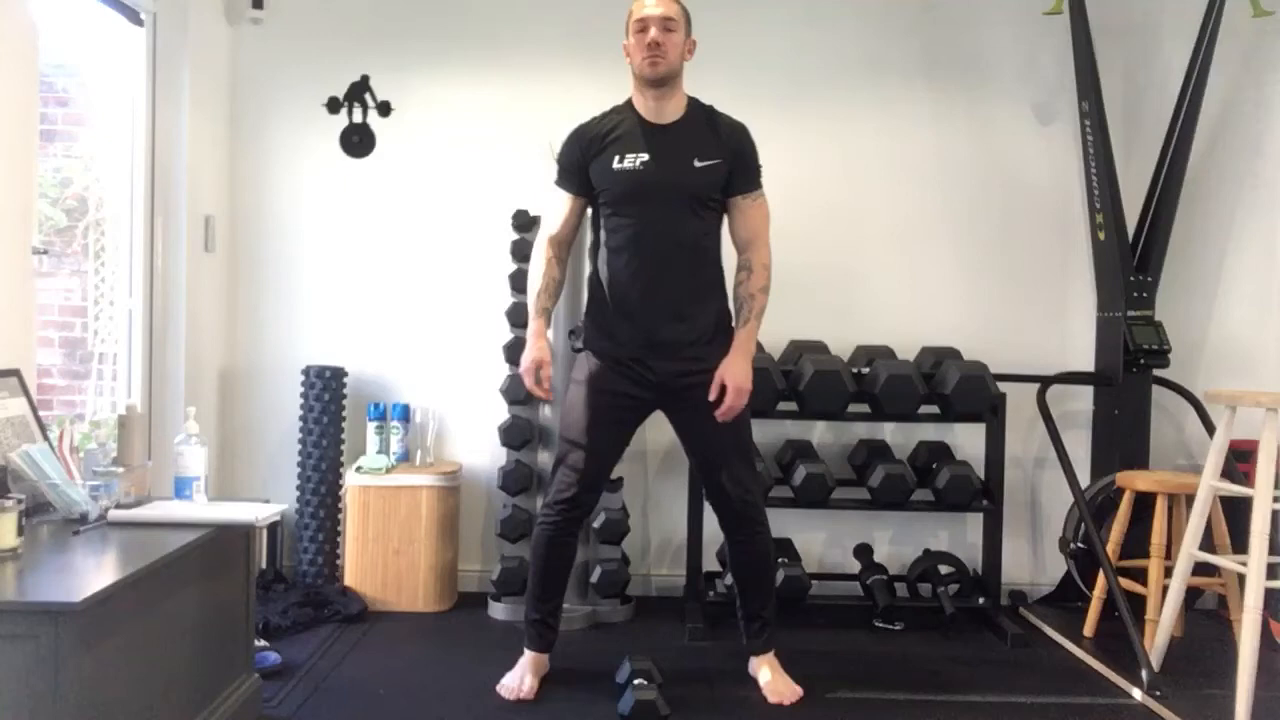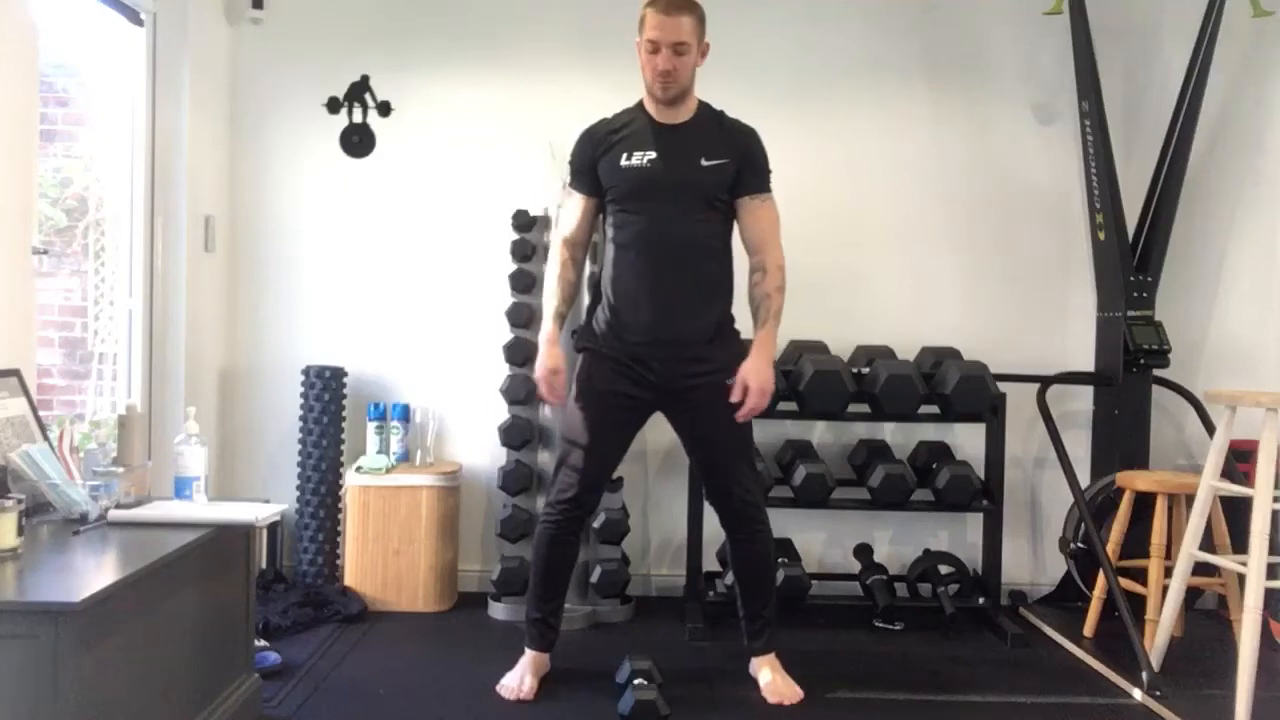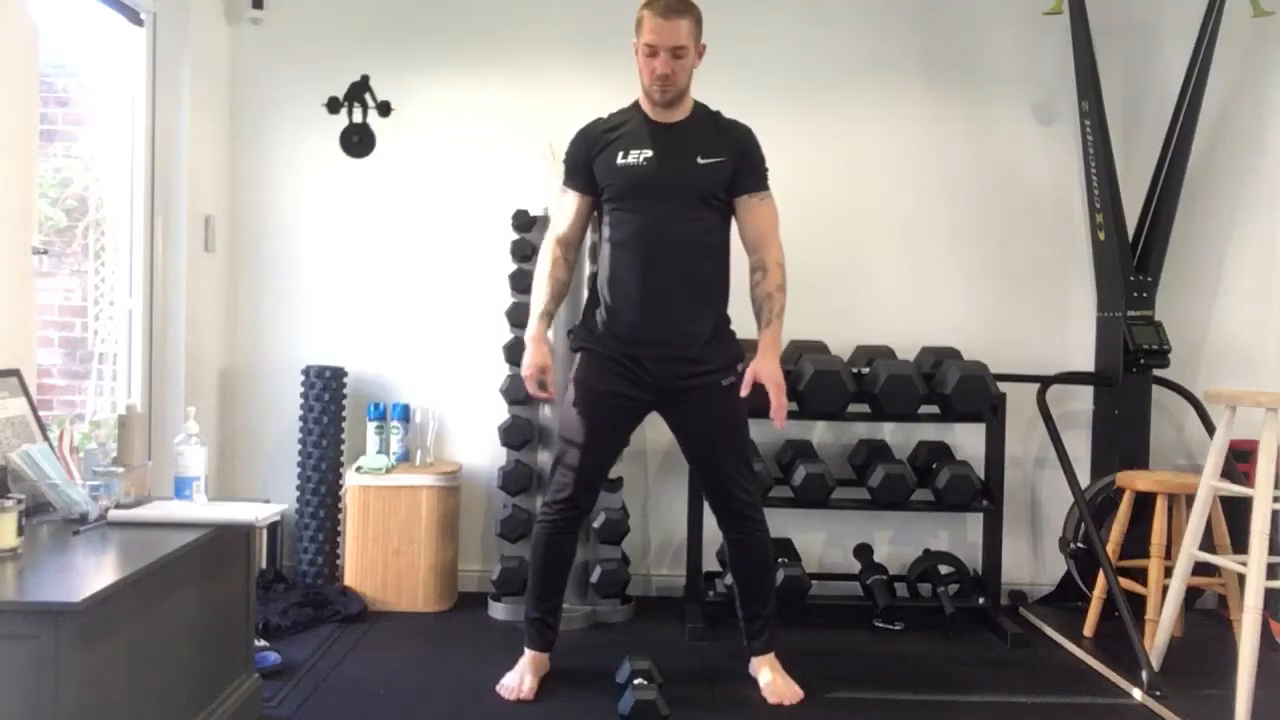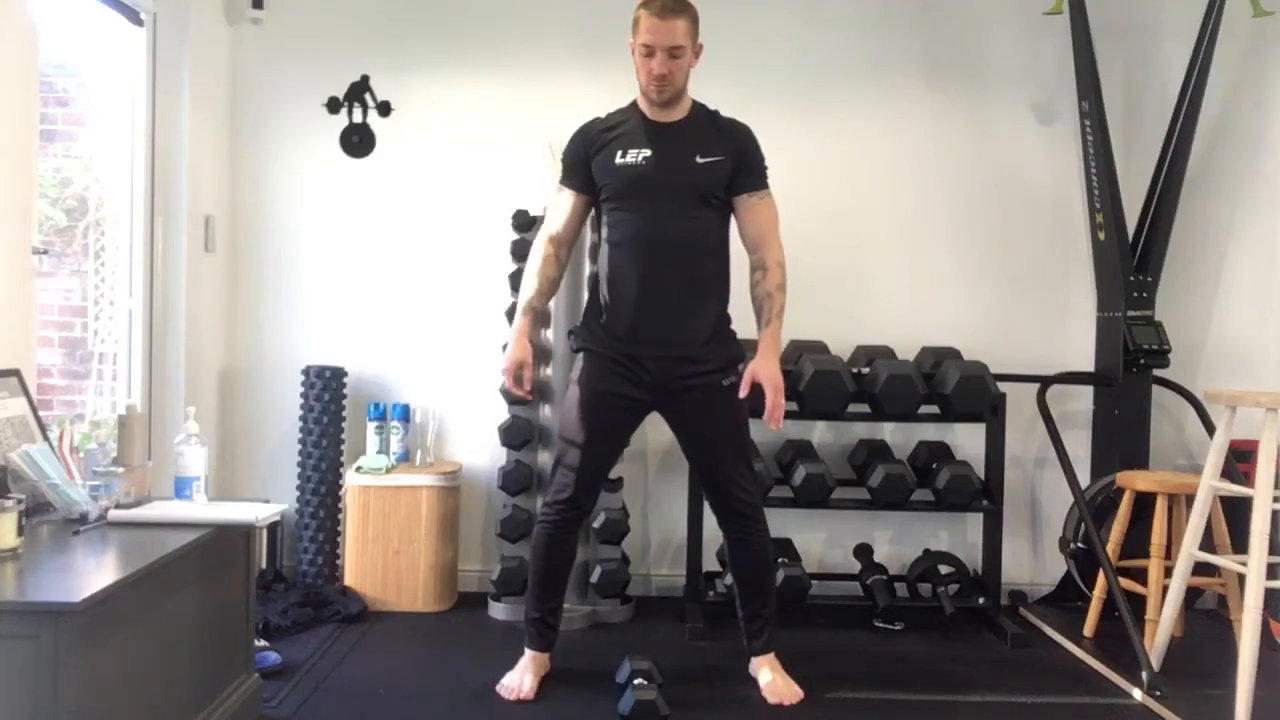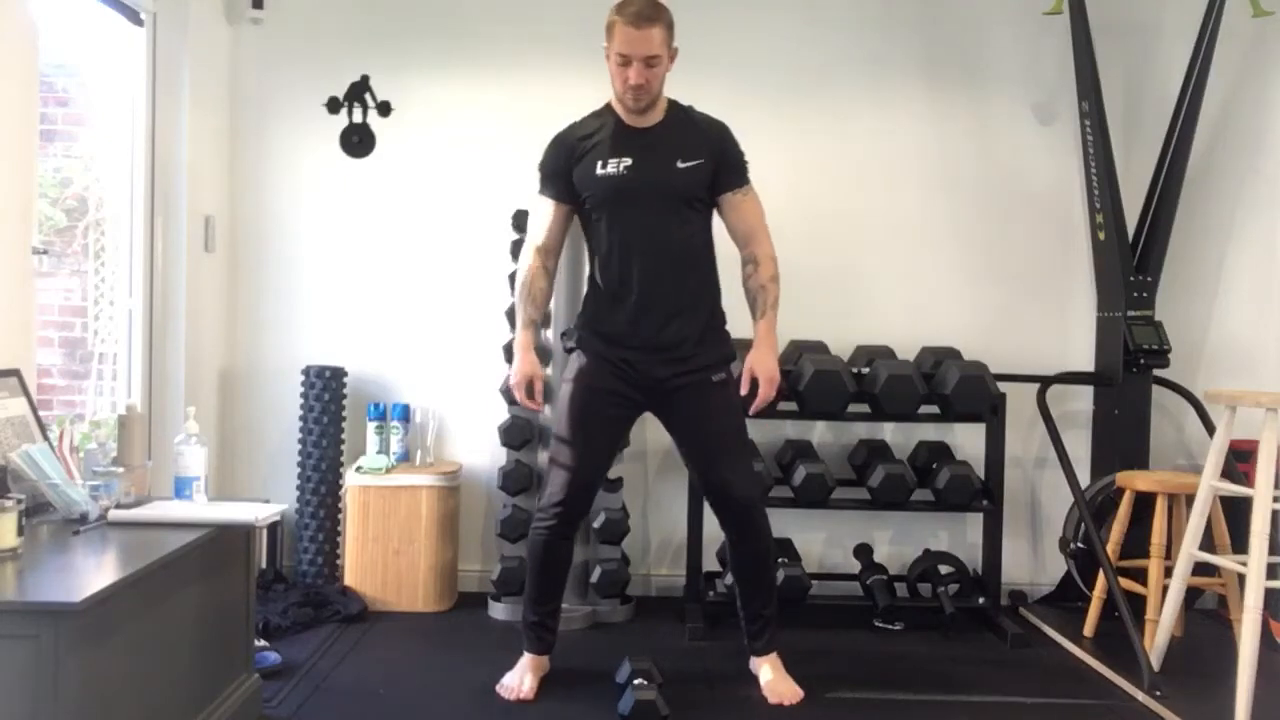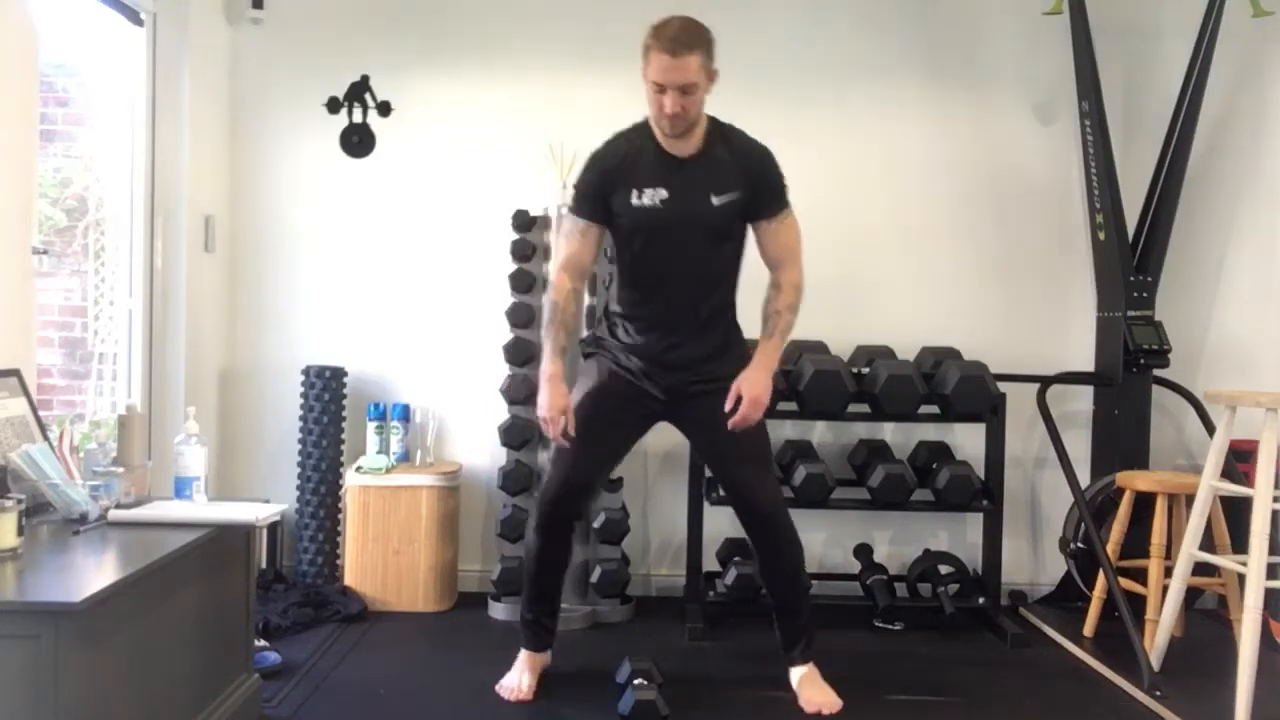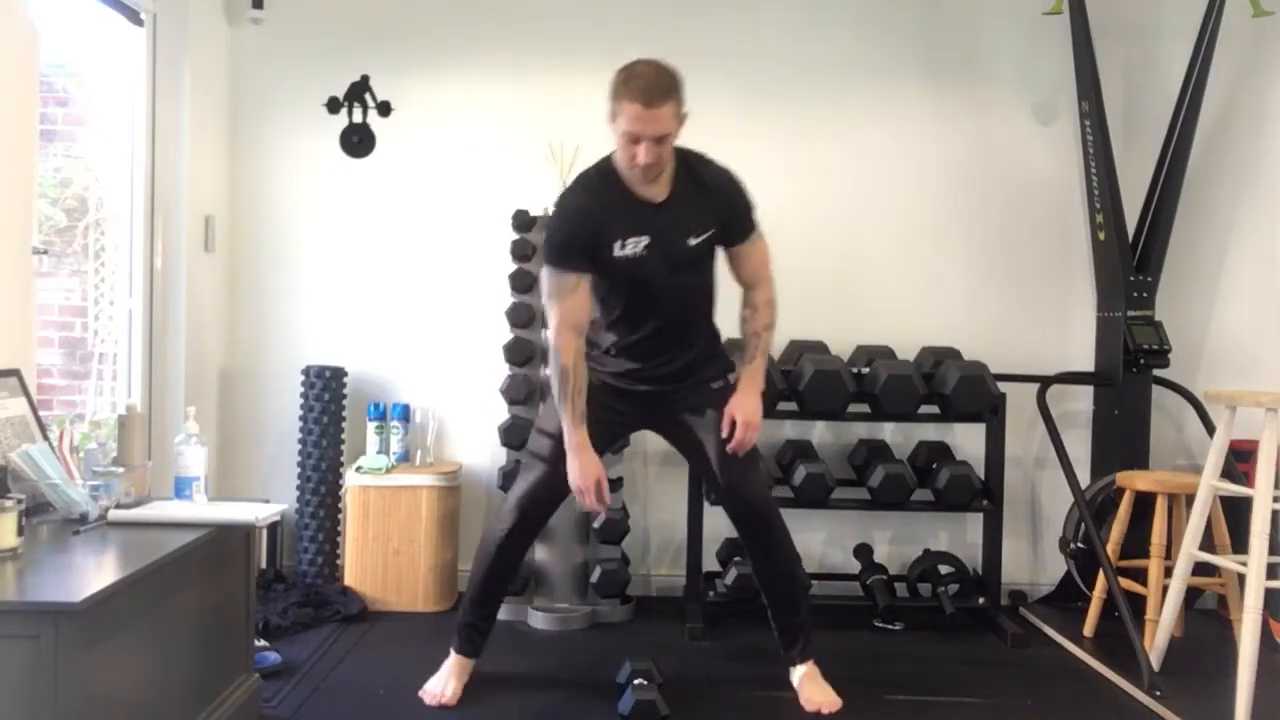
dt=0.3s
person 1, frame 1
left shoulder: (726, 139)
right shoulder: (592, 140)
left elbow: (755, 256)
right elbow: (555, 241)
left wrist: (741, 350)
right wrist: (537, 328)
left hip: (704, 360)
right hip: (611, 357)
left knee: (741, 506)
right knee: (564, 504)
left ankle: (761, 653)
right ankle: (536, 651)
person 1, frame 2
left shoulder: (736, 143)
right shoulder: (603, 140)
left elbow: (767, 257)
right elbow: (568, 245)
left wrist: (762, 351)
right wrist: (551, 337)
left hip: (709, 362)
right hip: (613, 357)
left knee: (742, 508)
right knee: (566, 503)
left ankle: (762, 653)
right ankle: (537, 650)
person 1, frame 3
left shoulder: (732, 142)
right shoulder: (599, 139)
left elbow: (765, 253)
right elbow: (560, 242)
left wrist: (769, 347)
right wrist: (537, 333)
left hip: (705, 362)
right hip: (609, 357)
left knee: (739, 508)
right knee: (563, 503)
left ankle: (762, 653)
right ankle: (536, 650)
person 1, frame 4
left shoulder: (731, 141)
right shoulder: (596, 139)
left elbow: (765, 253)
right elbow: (554, 240)
left wrist: (768, 348)
right wrist: (522, 329)
left hip: (705, 362)
right hip: (609, 357)
left knee: (739, 508)
right knee: (564, 504)
left ankle: (762, 653)
right ankle: (537, 650)
person 1, frame 5
left shoulder: (709, 139)
right shoulder: (574, 146)
left elbow: (754, 245)
right elbow: (541, 254)
left wrist: (765, 337)
right wrist: (524, 346)
left hip: (699, 360)
right hip: (604, 358)
left knee: (740, 502)
right knee: (560, 506)
left ankle: (763, 652)
right ankle: (535, 652)
person 1, frame 6
left shoulder: (749, 162)
right shoulder: (612, 163)
left elbow: (787, 271)
right elbow: (568, 274)
left wrist: (763, 364)
right wrist: (552, 375)
left hip: (716, 370)
right hip: (622, 363)
left knee: (764, 509)
right knee: (557, 497)
left ankle: (802, 663)
right ankle: (534, 649)
person 1, frame 7
left shoulder: (717, 188)
right shoulder: (579, 208)
left elbow: (758, 288)
right elbow: (568, 332)
left wrist: (750, 385)
right wrist: (579, 444)
left hip: (697, 377)
right hip: (605, 376)
left knee: (755, 506)
right knee: (526, 506)
left ankle: (801, 662)
right ankle: (462, 654)
